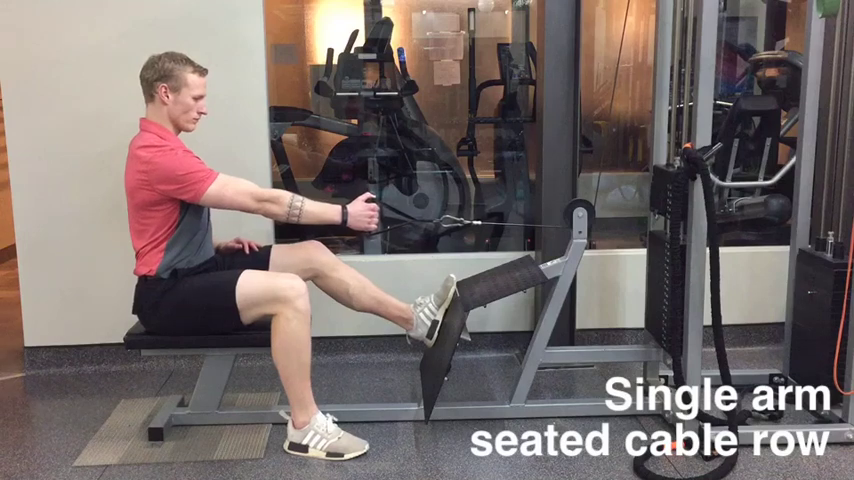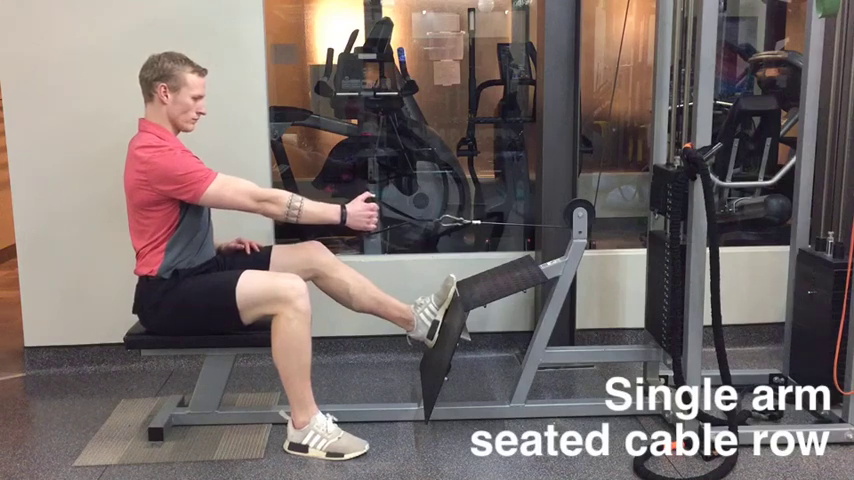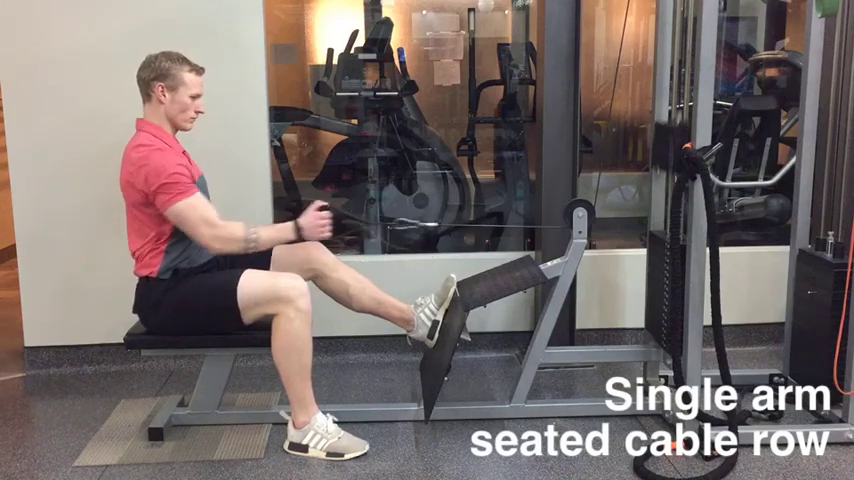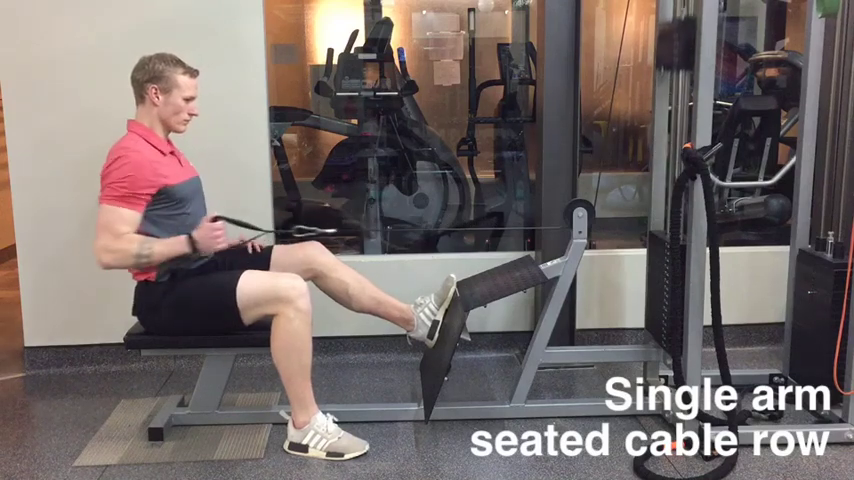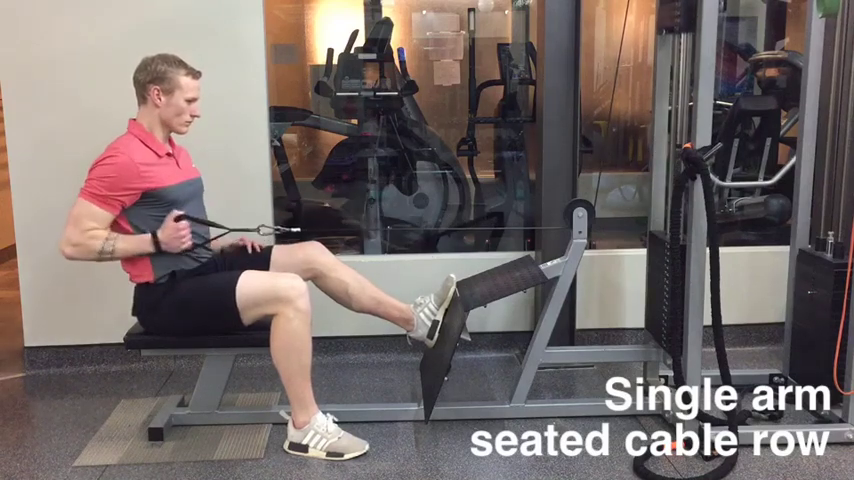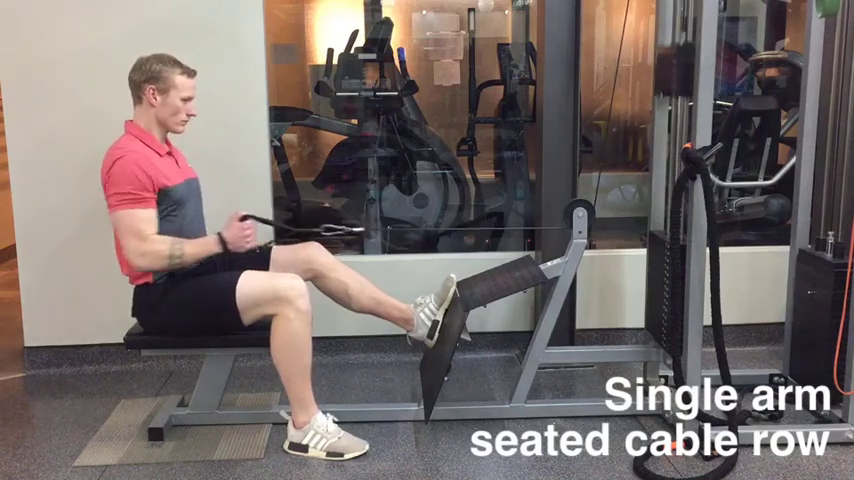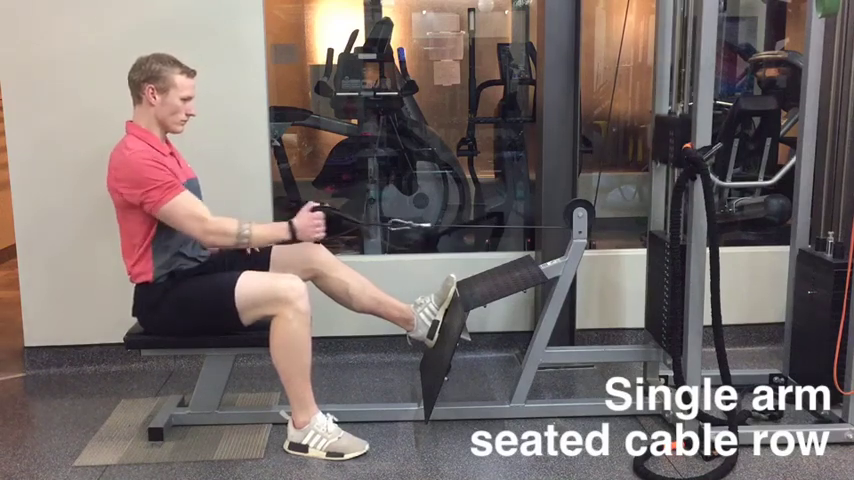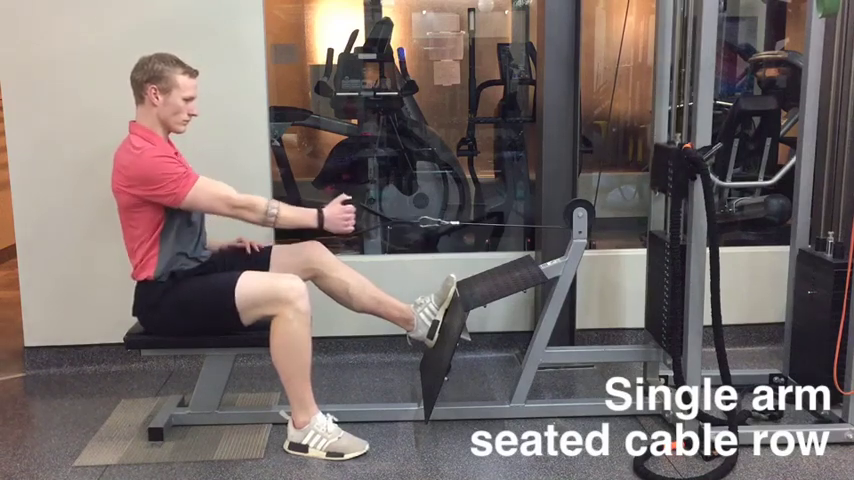
dt=0.4s
person 1, frame 1
left shoulder: (159, 146)
right shoulder: (158, 156)
right elbow: (260, 200)
left wrist: (218, 246)
right wrist: (343, 214)
left hip: (193, 270)
right hip: (168, 294)
left knee: (312, 255)
right knee: (290, 292)
left ankle: (414, 319)
right ankle: (305, 426)
person 1, frame 2
left shoulder: (158, 146)
right shoulder: (158, 156)
right elbow: (259, 200)
left wrist: (220, 246)
right wrist: (342, 214)
left hip: (194, 269)
right hip: (169, 293)
left knee: (313, 256)
right knee: (290, 292)
left ankle: (414, 320)
right ankle: (305, 426)
person 1, frame 3
left shoulder: (160, 145)
right shoulder: (152, 155)
right elbow: (216, 235)
right wrist: (295, 227)
left hip: (193, 271)
right hip: (169, 293)
left knee: (313, 256)
right knee: (291, 292)
left ankle: (414, 321)
right ankle: (306, 427)
person 1, frame 4
left shoulder: (160, 148)
right shoulder: (131, 158)
right elbow: (111, 251)
left wrist: (218, 241)
right wrist: (192, 242)
left hip: (198, 269)
right hip: (167, 294)
left knee: (312, 254)
right knee: (290, 292)
left ankle: (414, 321)
right ankle: (305, 426)
person 1, frame 5
left shoulder: (173, 150)
right shoulder: (123, 160)
right elbow: (75, 241)
left wrist: (222, 245)
right wrist: (156, 241)
left hip: (201, 268)
right hip: (167, 295)
left knee: (311, 255)
right knee: (289, 291)
left ankle: (414, 320)
right ankle: (304, 426)
person 1, frame 6
left shoulder: (163, 149)
right shoulder: (130, 159)
right elbow: (142, 254)
left wrist: (227, 242)
right wrist: (220, 242)
left hip: (196, 272)
right hip: (166, 295)
left knee: (311, 255)
right knee: (290, 292)
left ankle: (414, 321)
right ankle: (306, 426)
person 1, frame 7
left shoulder: (158, 148)
right shoulder: (135, 158)
right elbow: (208, 229)
left wrist: (241, 241)
right wrist: (289, 229)
left hip: (194, 269)
right hip: (166, 295)
left knee: (311, 256)
right knee: (289, 293)
left ankle: (414, 321)
right ankle: (305, 426)
person 1, frame 8
left shoulder: (157, 147)
right shoulder: (142, 157)
right elbow: (236, 204)
left wrist: (221, 246)
right wrist: (319, 217)
left hip: (192, 269)
right hip: (167, 294)
left knee: (312, 256)
right knee: (289, 292)
left ankle: (415, 320)
right ankle: (305, 426)
